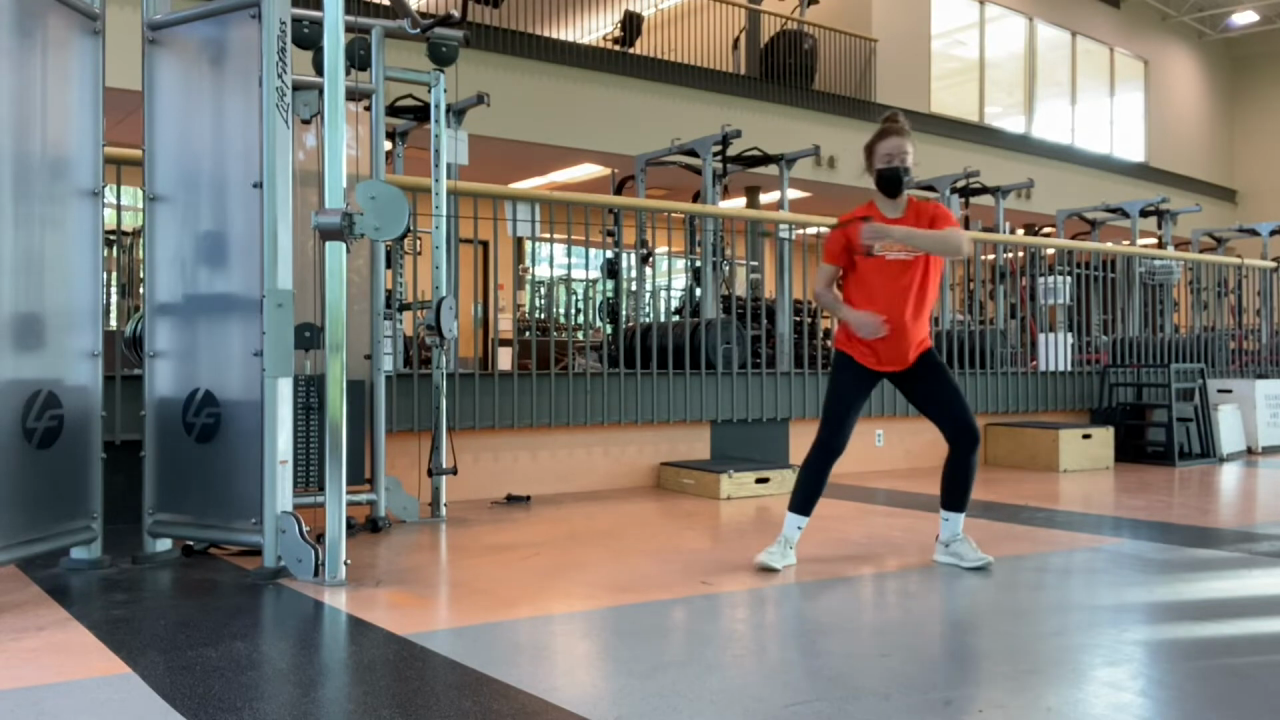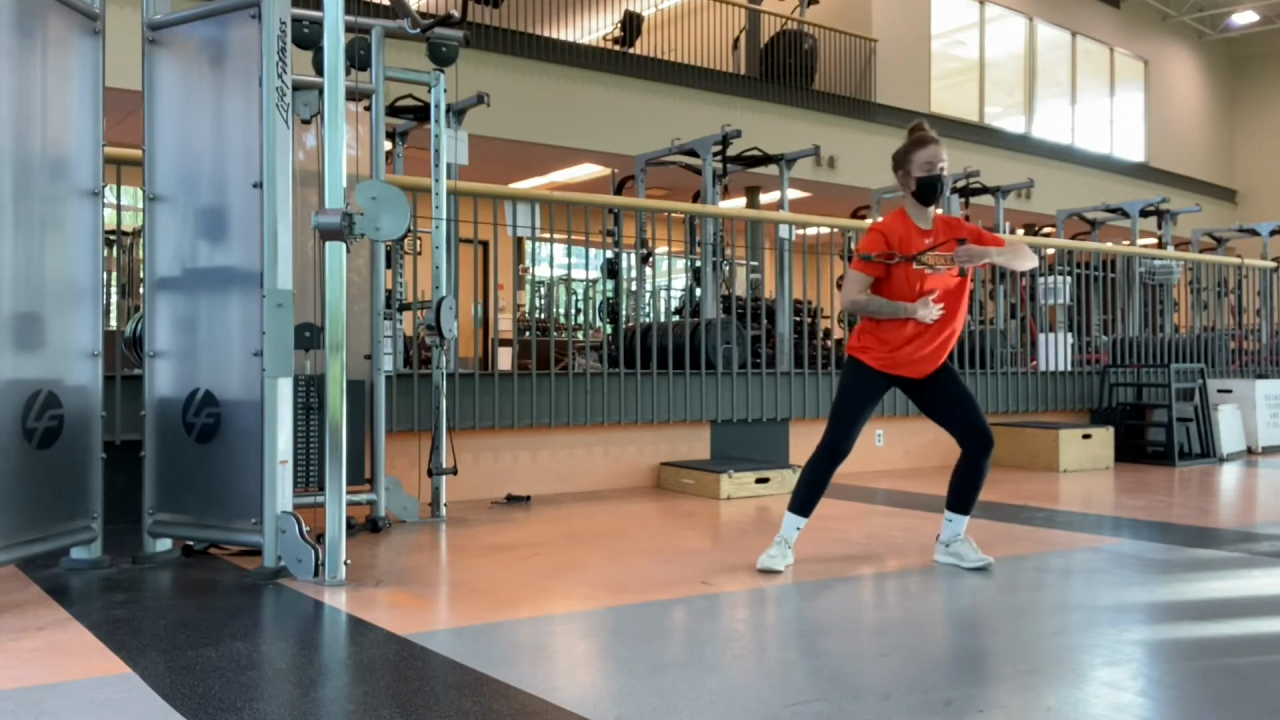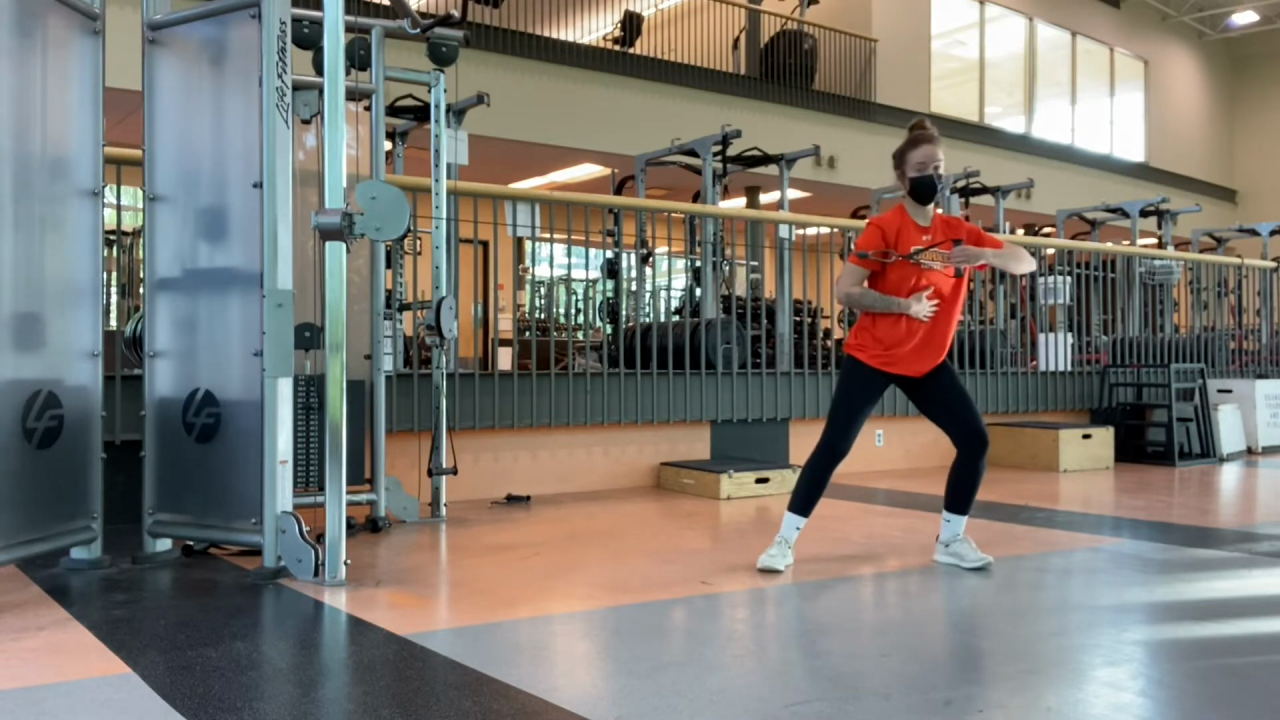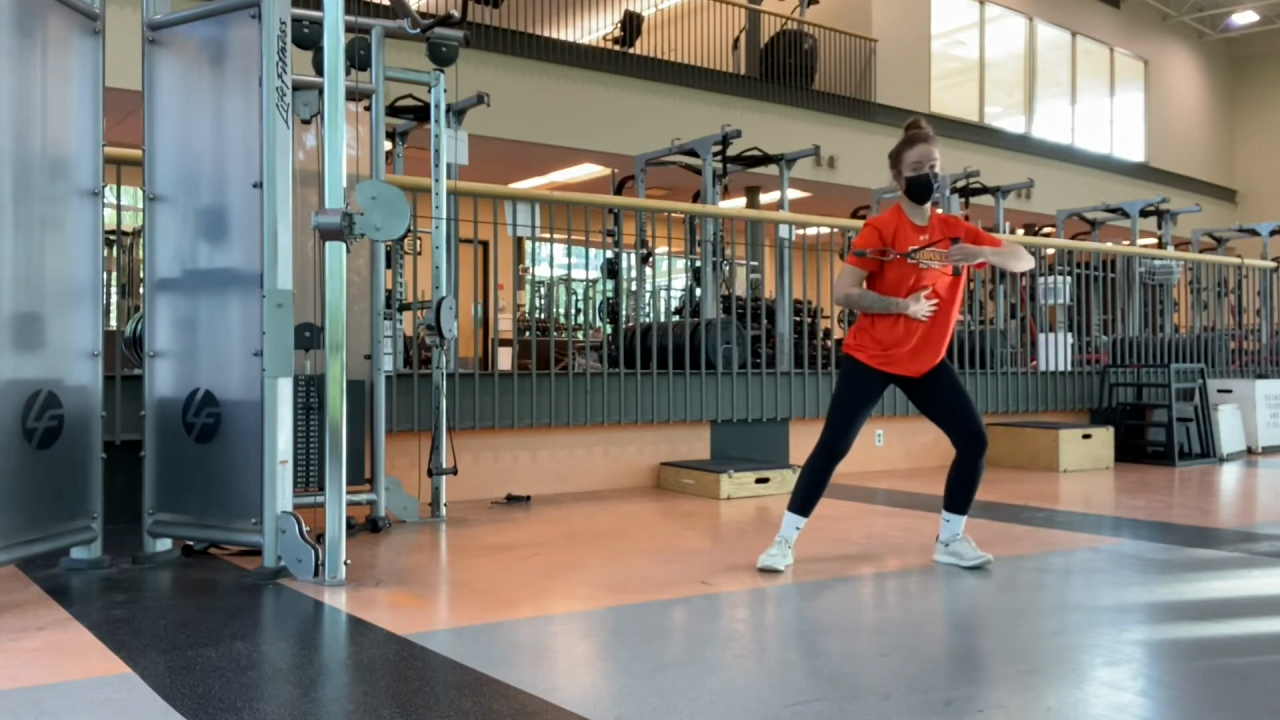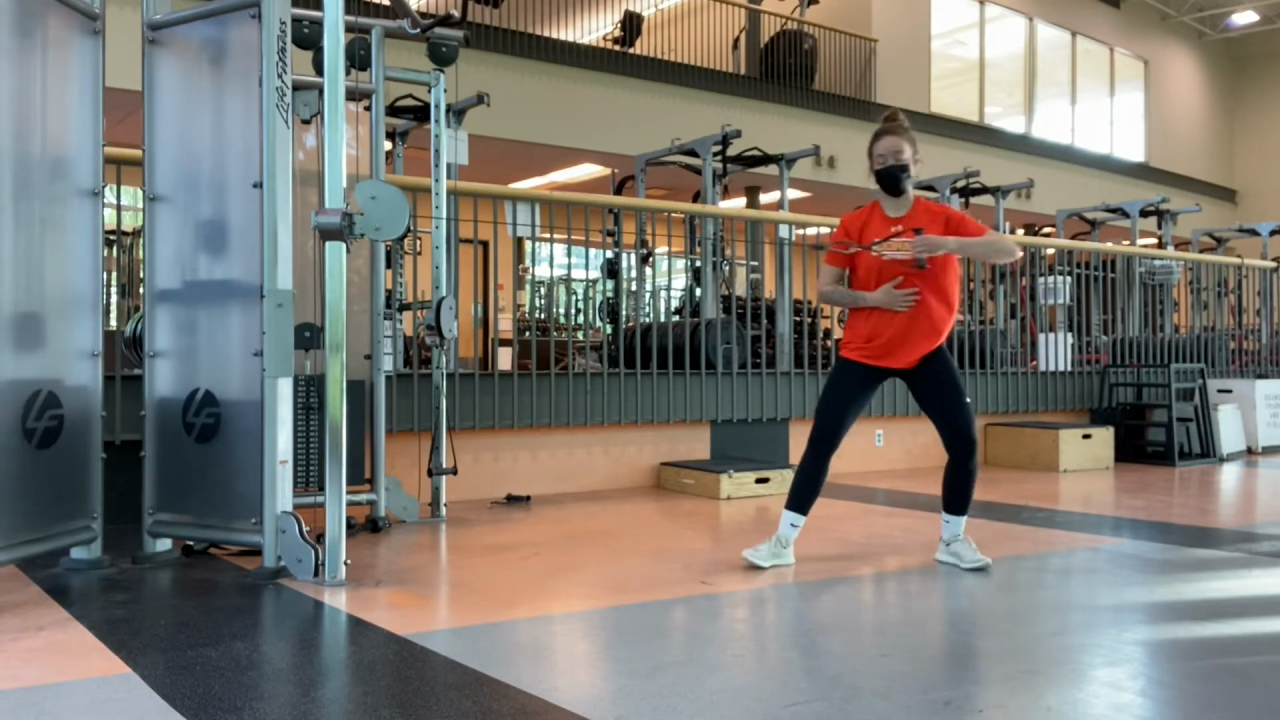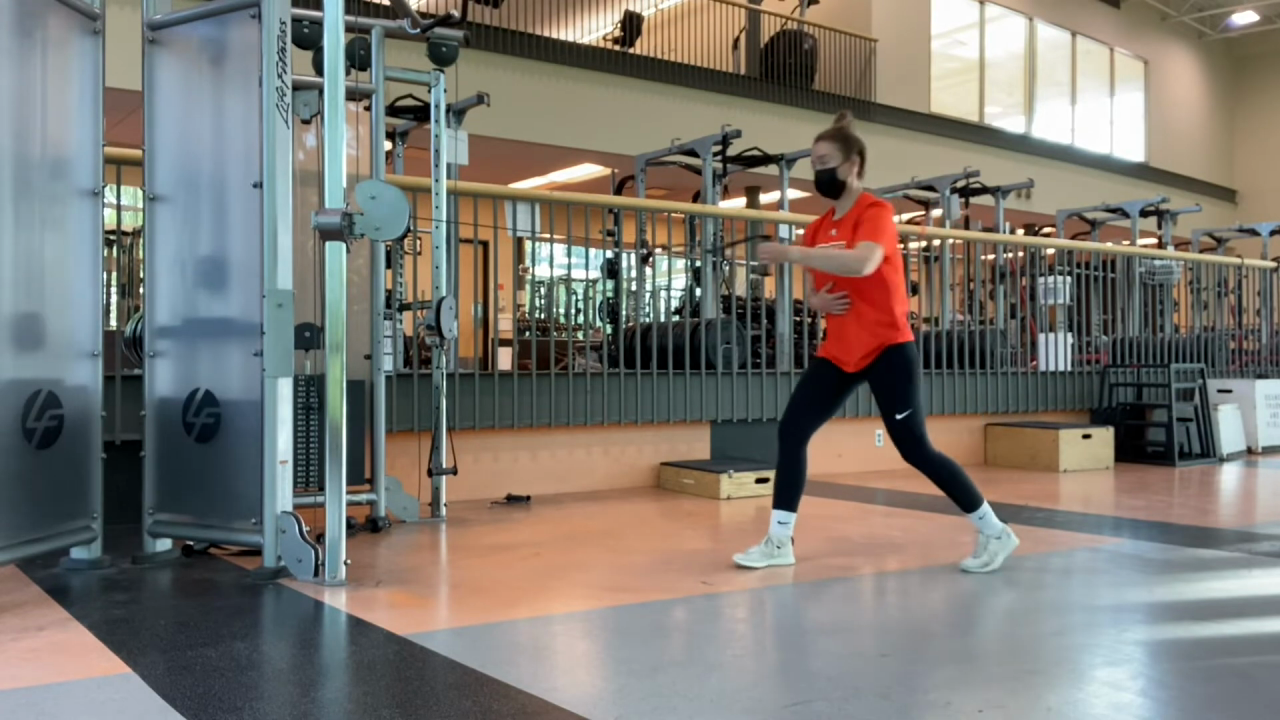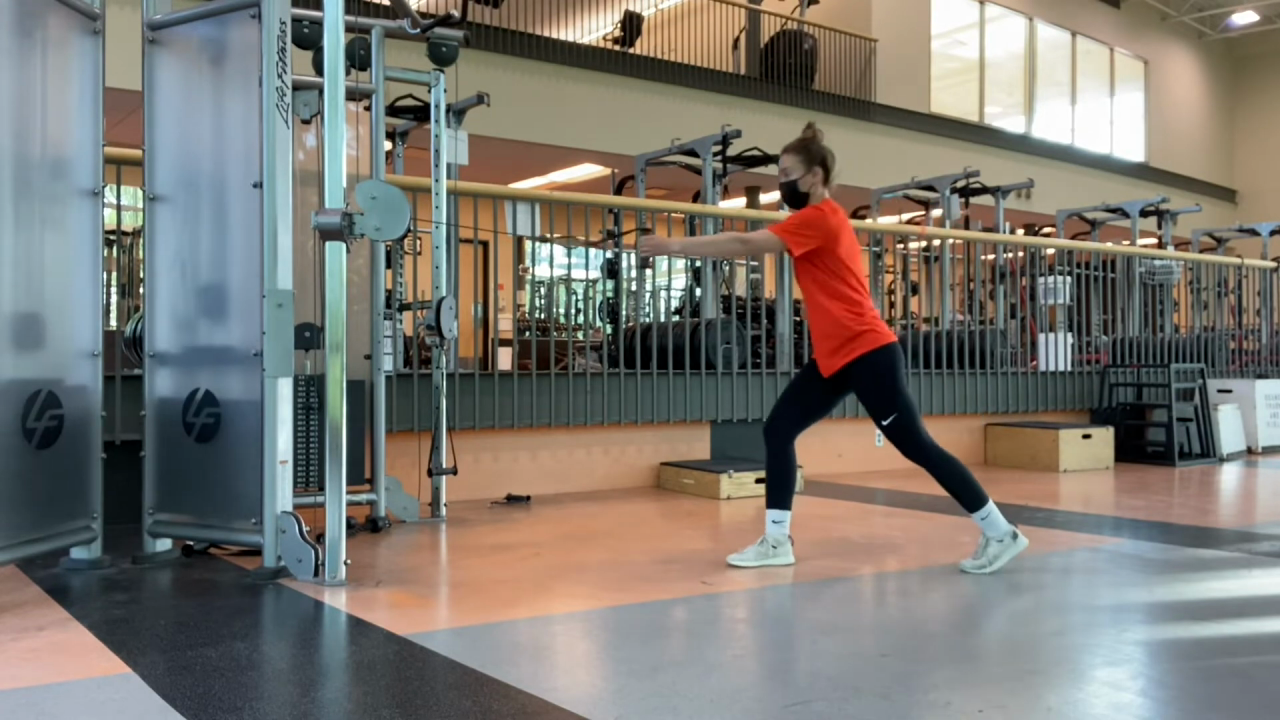
dt=0.3s
person 1, frame 1
left shoulder: (931, 215)
right shoulder: (851, 224)
left elbow: (962, 246)
right elbow: (820, 288)
left wrist: (901, 235)
right wrist: (849, 315)
left hip: (916, 353)
right hip: (858, 354)
left knee: (966, 434)
right knee: (830, 443)
left ankle: (950, 538)
right ankle: (786, 542)
person 1, frame 2
left shoulder: (960, 231)
right shoulder: (884, 233)
left elbow: (1028, 259)
right elbow: (851, 300)
left wrist: (989, 253)
right wrist: (912, 310)
left hip: (930, 364)
right hip: (873, 360)
left knee: (980, 440)
right knee: (835, 445)
left ankle: (951, 539)
right ankle: (784, 541)
person 1, frame 3
left shoulder: (959, 231)
right shoulder: (884, 228)
left elbow: (1026, 262)
right elbow: (845, 291)
left wrist: (986, 255)
right wrist: (903, 305)
left hip: (928, 362)
right hip: (871, 357)
left knee: (975, 440)
right knee: (834, 445)
left ankle: (951, 540)
right ankle: (784, 541)
person 1, frame 4
left shoulder: (956, 229)
right shoulder: (880, 228)
left elbow: (1024, 260)
right elbow: (843, 293)
left wrist: (983, 253)
right wrist: (902, 305)
left hip: (927, 361)
right hip: (870, 358)
left knee: (974, 440)
right knee: (833, 445)
left ankle: (950, 539)
right ankle: (785, 541)
person 1, frame 5
left shoulder: (942, 216)
right shoulder: (855, 224)
left elbow: (1007, 250)
right elbow: (827, 291)
left wrist: (940, 243)
right wrist: (872, 299)
left hip: (927, 350)
right hip: (863, 351)
left knee: (964, 441)
right knee: (822, 439)
left ankle: (954, 540)
right ankle: (783, 539)
person 1, frame 6
left shoulder: (875, 211)
right shoulder: (817, 228)
left elbow: (861, 264)
right elbow: (811, 290)
left wrist: (793, 253)
right wrist: (820, 303)
left hip: (888, 348)
right hip: (837, 352)
left knee: (914, 450)
right knee: (791, 431)
left ankle: (994, 533)
right ankle: (779, 541)
person 1, frame 7
left shoulder: (820, 219)
right shoulder: (814, 222)
left elbow: (746, 245)
left wrist: (670, 245)
right wrist: (796, 301)
left hip: (868, 354)
right hip: (833, 357)
left knee: (916, 446)
right knee: (778, 431)
left ankle: (1001, 533)
right ankle: (777, 541)
